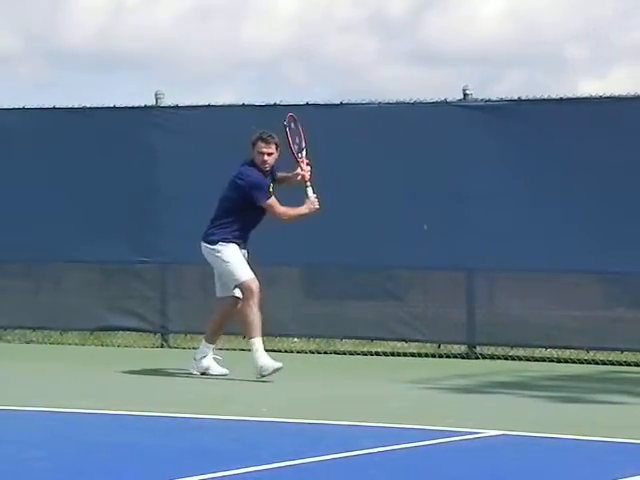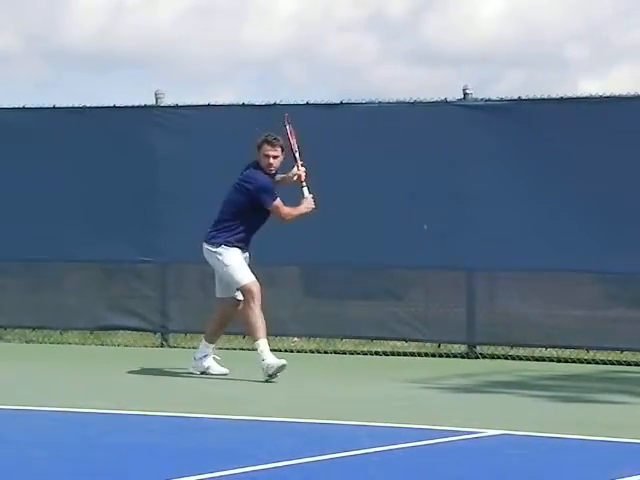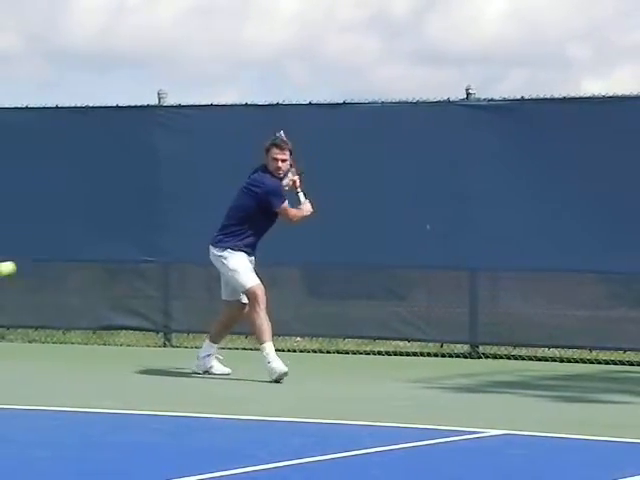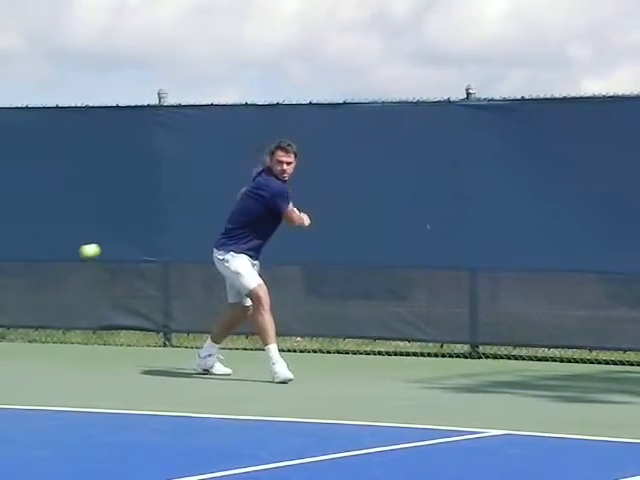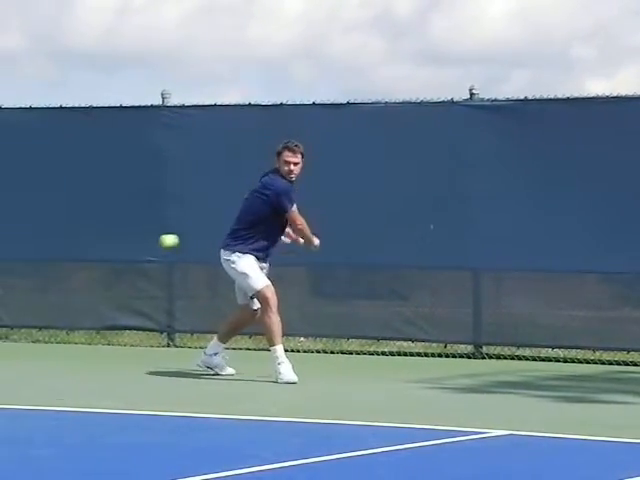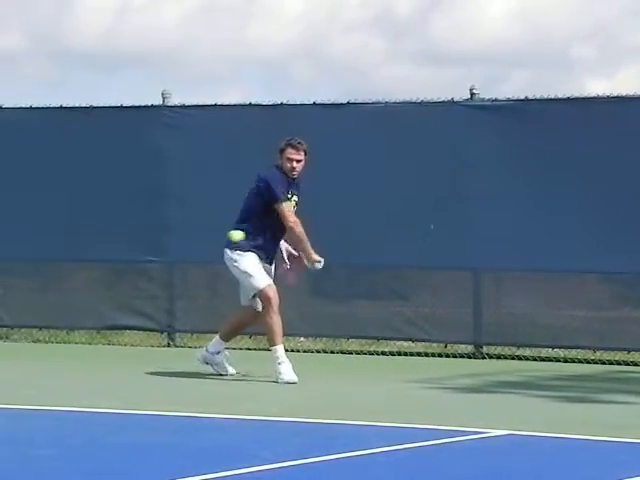
dt=0.2s
person 1, frame 1
left shoulder: (265, 170)
right shoulder: (251, 177)
left elbow: (276, 178)
right elbow: (280, 213)
left wrist: (294, 176)
right wrist: (306, 208)
left hip: (233, 244)
right hip: (220, 243)
left knee: (232, 302)
right knee: (251, 288)
left ankle: (202, 358)
right ankle: (260, 357)
person 1, frame 2
left shoulder: (264, 173)
right shoulder: (258, 180)
right elbow: (284, 214)
left wrist: (288, 177)
right wrist: (304, 207)
left hip: (232, 247)
right hip: (222, 246)
left knee: (232, 304)
right knee: (252, 291)
left ankle: (202, 357)
right ankle: (266, 358)
person 1, frame 3
left shoulder: (266, 176)
right shoulder: (268, 185)
right elbow: (291, 216)
left wrist: (285, 184)
right wrist: (305, 210)
left hip: (239, 250)
right hip: (228, 250)
left knee: (237, 306)
right knee: (257, 295)
left ankle: (205, 357)
right ankle: (272, 360)
person 1, frame 4
left shoulder: (266, 177)
right shoulder: (274, 188)
left elbow: (244, 193)
right elbow: (294, 220)
right wrist: (303, 218)
left hip: (244, 253)
right hip: (231, 253)
left knee: (242, 308)
right knee: (261, 296)
left ankle: (207, 356)
right ankle: (276, 363)
person 1, frame 5
left shoulder: (276, 180)
right shoulder: (279, 187)
right elbow: (299, 225)
left wrist: (282, 231)
right wrist: (311, 240)
left hip: (254, 254)
right hip: (239, 253)
left knee: (250, 310)
right knee: (269, 297)
left ankle: (211, 354)
right ankle: (282, 363)
person 1, frame 6
left shoulder: (294, 184)
right shoulder: (273, 179)
right elbow: (291, 222)
left wrist: (281, 242)
right wrist: (310, 254)
left hip: (263, 254)
right hip: (243, 251)
left knee: (253, 310)
right knee: (271, 297)
left ankle: (213, 351)
right ankle: (282, 363)
